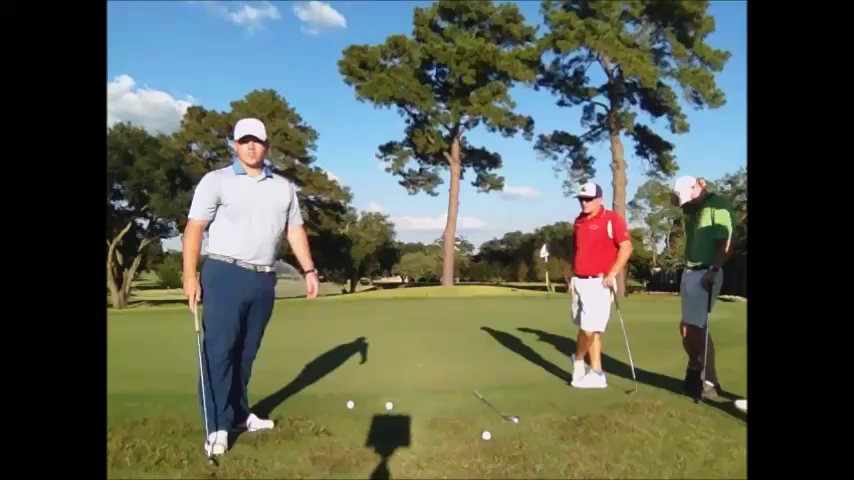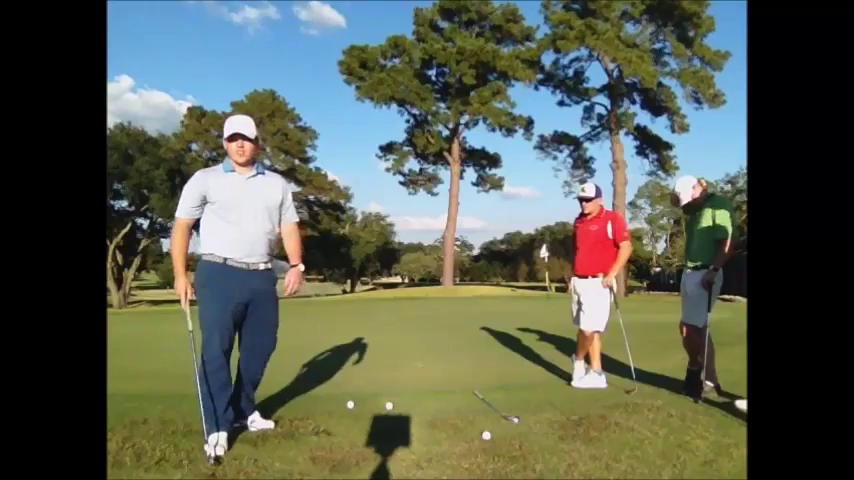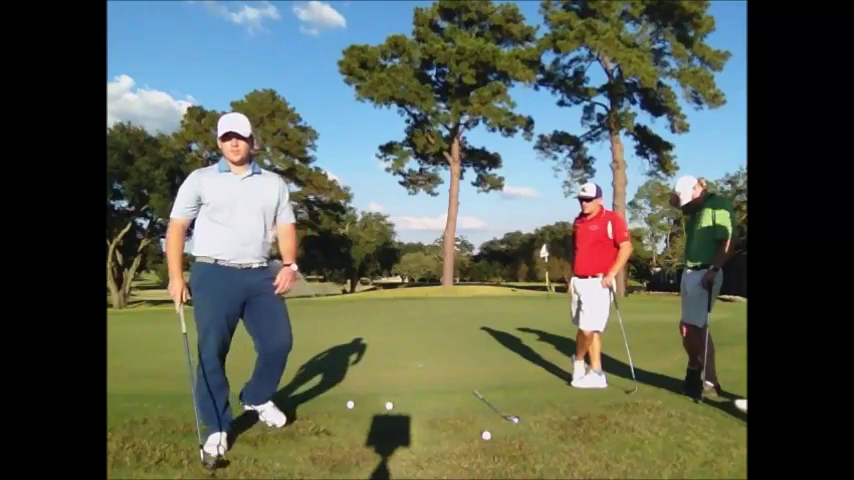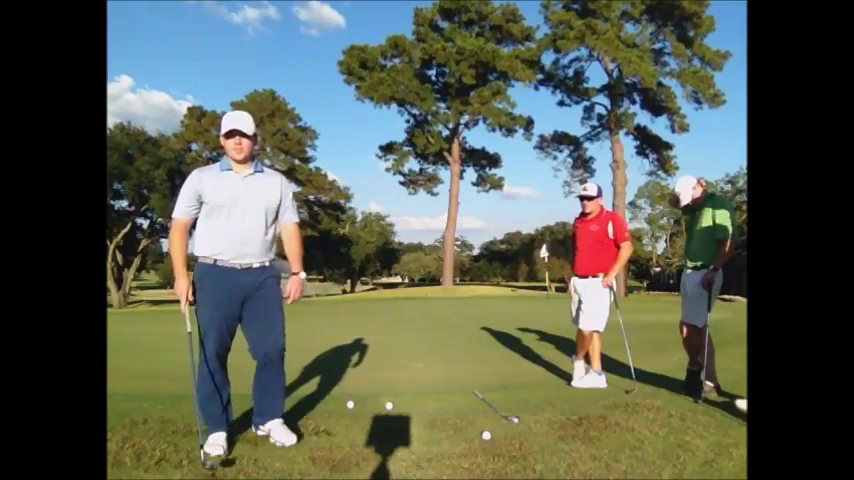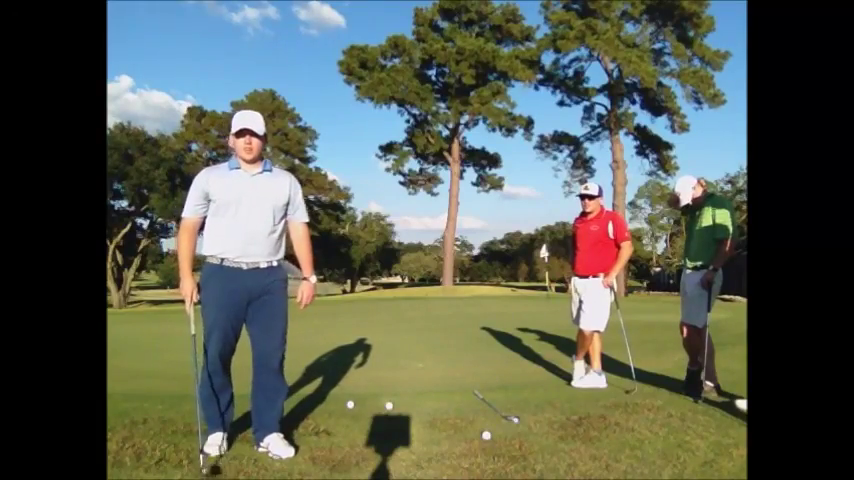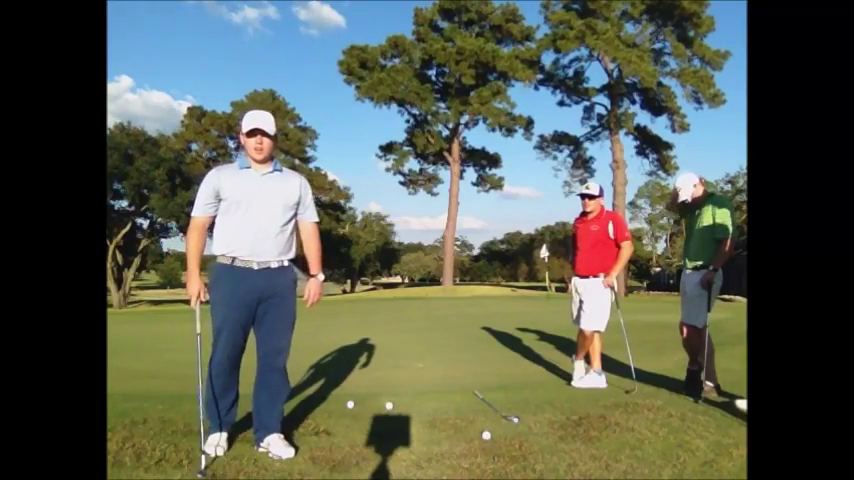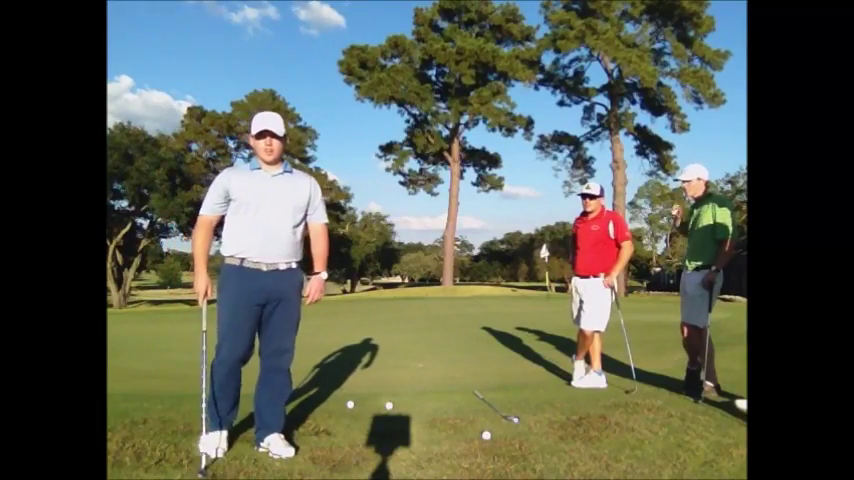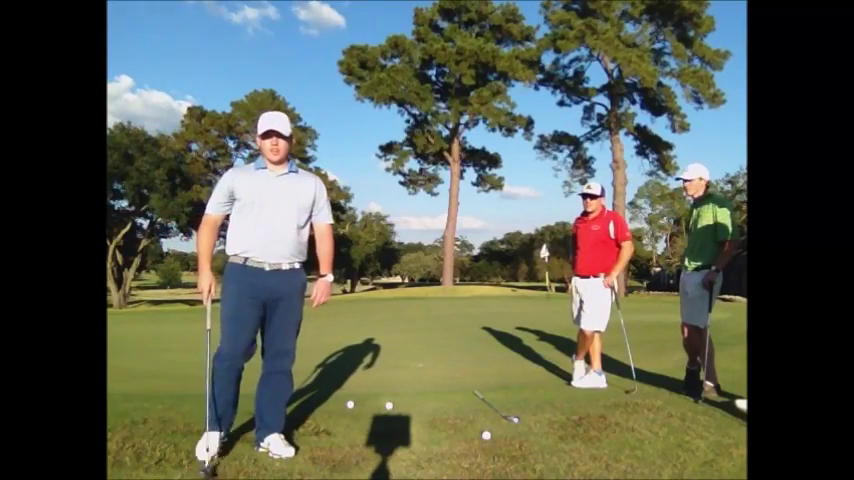
dt=0.2s
person 1, frame 1
left shoulder: (284, 187)
right shoulder: (216, 181)
left elbow: (295, 230)
right elbow: (194, 228)
left wrist: (309, 270)
right wrist: (190, 275)
left hip: (263, 278)
right hip: (224, 273)
left knee: (246, 351)
right knee: (220, 349)
left ankle: (238, 412)
right ankle: (218, 426)
person 1, frame 2
left shoulder: (277, 184)
right shoulder: (205, 179)
left elbow: (289, 227)
right elbow: (182, 226)
left wrist: (296, 265)
right wrist: (181, 274)
left hip: (262, 276)
right hip: (219, 274)
left knee: (260, 347)
right knee: (215, 352)
left ankle: (243, 408)
right ankle: (218, 427)
person 1, frame 3
left shoulder: (274, 183)
right shoulder: (199, 180)
left elbow: (285, 228)
right elbow: (176, 228)
left wrist: (289, 265)
right wrist: (176, 276)
left hip: (259, 276)
right hip: (214, 275)
left knee: (279, 341)
right knee: (211, 353)
left ankle: (258, 396)
right ankle: (217, 427)
person 1, frame 4
left shoulder: (277, 182)
right shoulder: (201, 179)
left elbow: (289, 229)
right elbow: (179, 227)
left wrist: (297, 273)
right wrist: (181, 276)
left hip: (262, 276)
right hip: (215, 275)
left knee: (271, 348)
right knee: (212, 354)
left ankle: (269, 418)
right ankle: (217, 428)
person 1, frame 5
left shoulder: (286, 182)
right shoulder: (209, 177)
left elbow: (299, 230)
right elbow: (188, 227)
left wrist: (308, 276)
right wrist: (186, 275)
left hip: (269, 278)
right hip: (222, 275)
left knee: (270, 356)
right knee: (216, 354)
left ankle: (268, 432)
right ankle: (217, 428)
person 1, frame 6
left shoulder: (296, 182)
right shoulder: (220, 177)
left elbow: (309, 229)
right elbow: (198, 226)
left wrist: (316, 275)
right wrist: (193, 274)
left hip: (279, 278)
right hip: (232, 275)
left knee: (274, 358)
right knee: (225, 355)
left ankle: (268, 432)
right ankle: (219, 428)
person 1, frame 7
left shoulder: (306, 183)
right shoulder: (230, 178)
left elbow: (318, 230)
right elbow: (205, 223)
left wrist: (319, 274)
right wrist: (200, 270)
left hip: (286, 279)
right hip: (241, 276)
left knee: (278, 358)
right knee: (230, 355)
left ankle: (269, 432)
right ankle: (218, 426)
person 1, frame 8
left shoulder: (311, 184)
right shoulder: (235, 178)
left elbow: (323, 231)
right elbow: (210, 222)
left wrist: (325, 275)
right wrist: (204, 269)
left hip: (289, 280)
right hip: (243, 275)
left knee: (280, 359)
right knee: (231, 353)
left ankle: (270, 432)
right ankle: (216, 428)
person 2, frame 1
left shoulder: (718, 204)
right shoulder: (694, 206)
left elbow: (726, 243)
right elbow: (674, 200)
left wrist: (713, 271)
right wrist: (687, 188)
left hip: (705, 274)
right hip: (689, 272)
left knee: (692, 327)
right knee: (693, 327)
left ankle: (702, 374)
right ankle: (703, 376)
person 2, frame 2
left shoulder: (719, 204)
right shoulder: (694, 206)
left elbow: (726, 243)
right elbow: (674, 201)
left wrist: (713, 270)
right wrist: (682, 189)
left hip: (705, 274)
right hip: (689, 272)
left knee: (691, 327)
right knee: (693, 327)
left ankle: (702, 374)
right ankle: (702, 375)
person 2, frame 3
left shoulder: (719, 204)
right shoulder: (694, 207)
left elbow: (726, 243)
right elbow: (673, 201)
left wrist: (713, 270)
right wrist: (683, 191)
left hip: (705, 274)
right hip: (689, 272)
left knee: (691, 327)
right knee: (693, 327)
left ankle: (702, 374)
right ankle: (702, 375)
person 2, frame 4
left shoulder: (719, 204)
right shoulder: (694, 207)
left elbow: (727, 243)
right elbow: (672, 201)
left wrist: (713, 270)
right wrist: (684, 190)
left hip: (705, 274)
right hip: (689, 272)
left knee: (691, 327)
right knee: (694, 327)
left ankle: (702, 374)
right ankle: (703, 375)
person 2, frame 5
left shoulder: (719, 204)
right shoulder: (694, 207)
left elbow: (727, 243)
right elbow: (672, 202)
left wrist: (713, 270)
right wrist: (681, 191)
left hip: (705, 274)
right hip: (688, 273)
left knee: (690, 327)
right knee: (695, 328)
left ankle: (701, 374)
right ankle: (703, 376)
person 2, frame 6
left shoulder: (719, 204)
right shoulder: (694, 206)
left elbow: (727, 243)
right elbow: (671, 206)
left wrist: (713, 270)
right wrist: (684, 195)
left hip: (705, 274)
right hip: (689, 272)
left knee: (689, 327)
right knee: (695, 328)
left ankle: (702, 374)
right ankle: (705, 378)
person 2, frame 7
left shoulder: (719, 204)
right shoulder: (695, 207)
left elbow: (729, 243)
left wrist: (714, 271)
right wrist: (678, 219)
left hip: (705, 274)
right hip: (688, 273)
left knee: (691, 327)
right knee: (695, 328)
left ankle: (701, 374)
right ankle: (706, 379)
person 2, frame 8
left shoulder: (719, 205)
right shoulder: (695, 207)
left elbow: (730, 243)
left wrist: (714, 271)
right wrist: (684, 255)
left hip: (705, 275)
right hip: (688, 273)
left knee: (692, 328)
right knee: (696, 328)
left ankle: (696, 370)
right ankle: (708, 380)
person 3, frame 1
left shoulder: (612, 219)
right shoulder: (579, 221)
left elbow: (626, 247)
left wrist: (611, 274)
right wrist: (574, 275)
left hip: (599, 283)
right hip: (579, 282)
left knee: (590, 328)
right knee: (588, 329)
left ankle: (578, 360)
right ankle: (596, 374)
person 3, frame 2
left shoulder: (612, 219)
right shoulder: (578, 221)
left elbow: (626, 247)
left wrist: (611, 274)
right wrist: (573, 274)
left hip: (598, 283)
right hip: (579, 281)
left knee: (589, 328)
right knee: (589, 329)
left ankle: (578, 361)
right ankle: (596, 374)
person 3, frame 3
left shoulder: (612, 219)
right shoulder: (578, 222)
left elbow: (626, 248)
left wrist: (611, 274)
right wrist: (573, 274)
left hip: (598, 283)
right hip: (578, 282)
left knee: (588, 328)
right knee: (590, 329)
left ankle: (578, 361)
right ankle: (596, 373)
person 3, frame 4
left shoulder: (612, 219)
right shoulder: (578, 222)
left elbow: (627, 248)
left wrist: (611, 274)
right wrist: (573, 273)
left hip: (598, 283)
right hip: (578, 281)
left knee: (587, 327)
right knee: (590, 329)
left ankle: (578, 361)
right ankle: (596, 374)
person 3, frame 5
left shoulder: (612, 219)
right shoulder: (578, 222)
left elbow: (627, 247)
left wrist: (612, 274)
right wrist: (573, 274)
left hip: (598, 282)
right hip: (579, 281)
left knee: (588, 327)
right knee: (590, 329)
left ankle: (578, 361)
right ankle: (596, 373)
person 3, frame 6
left shoulder: (612, 219)
right shoulder: (578, 222)
left elbow: (627, 247)
left wrist: (612, 274)
right wrist: (574, 274)
left hip: (599, 283)
right hip: (579, 282)
left knee: (589, 328)
right knee: (590, 329)
left ankle: (578, 361)
right ankle: (596, 374)
person 3, frame 7
left shoulder: (613, 219)
right shoulder: (578, 222)
left elbow: (627, 247)
left wrist: (613, 274)
right wrist: (574, 274)
left hip: (599, 283)
right hip: (579, 281)
left knee: (589, 328)
right knee: (590, 329)
left ankle: (578, 361)
right ankle: (596, 374)
person 3, frame 8
left shoulder: (613, 219)
right shoulder: (579, 222)
left elbow: (628, 247)
left wrist: (613, 274)
right wrist: (574, 273)
left hip: (600, 282)
right hip: (579, 281)
left knee: (589, 328)
right knee: (591, 329)
left ankle: (578, 361)
right ankle: (596, 374)
